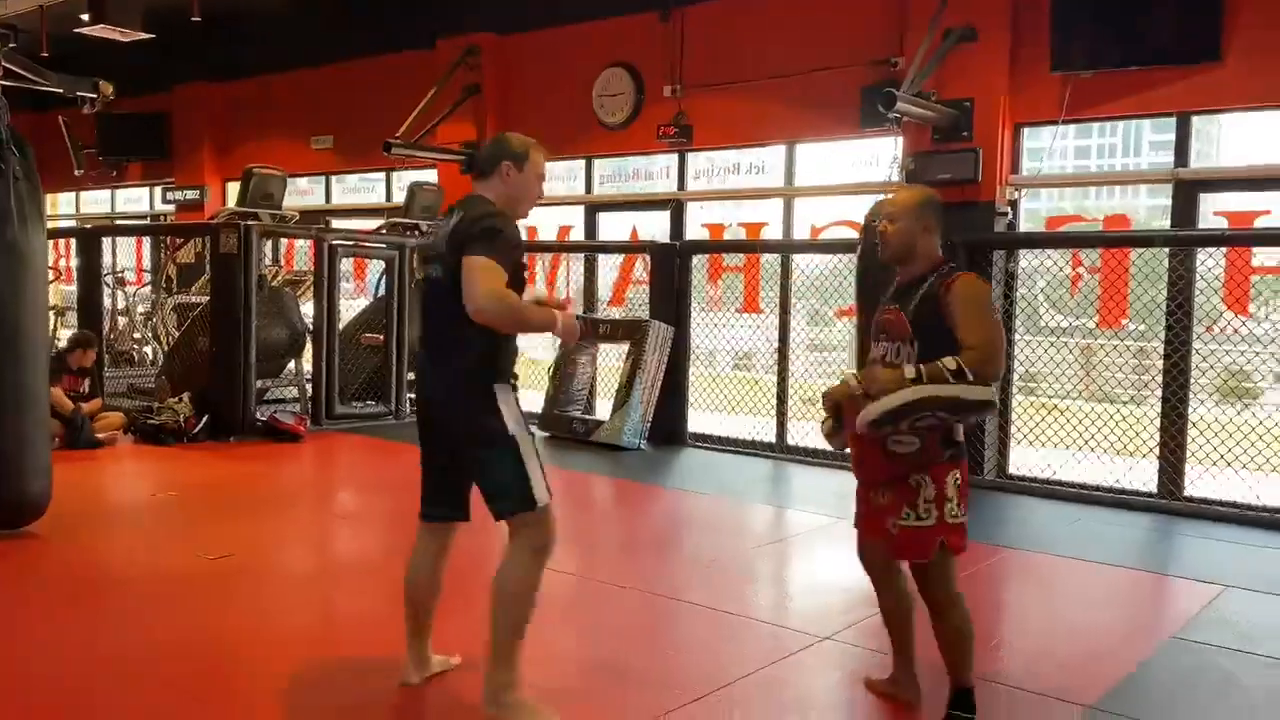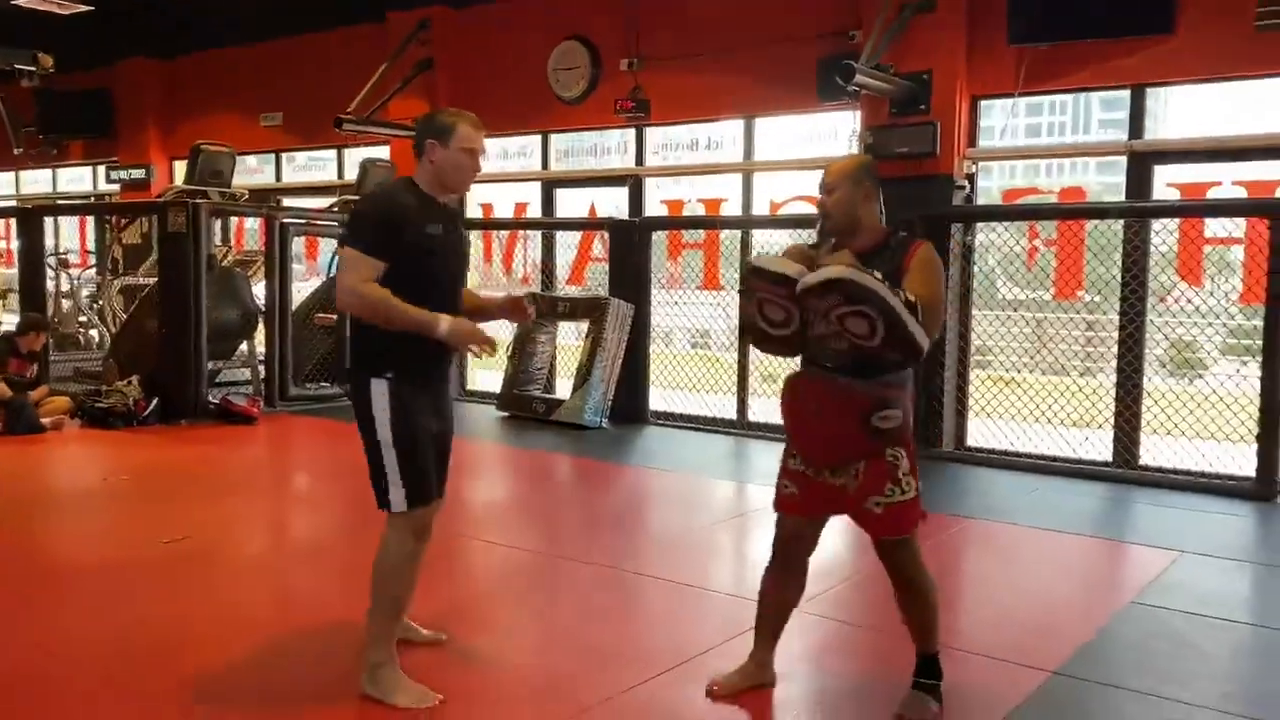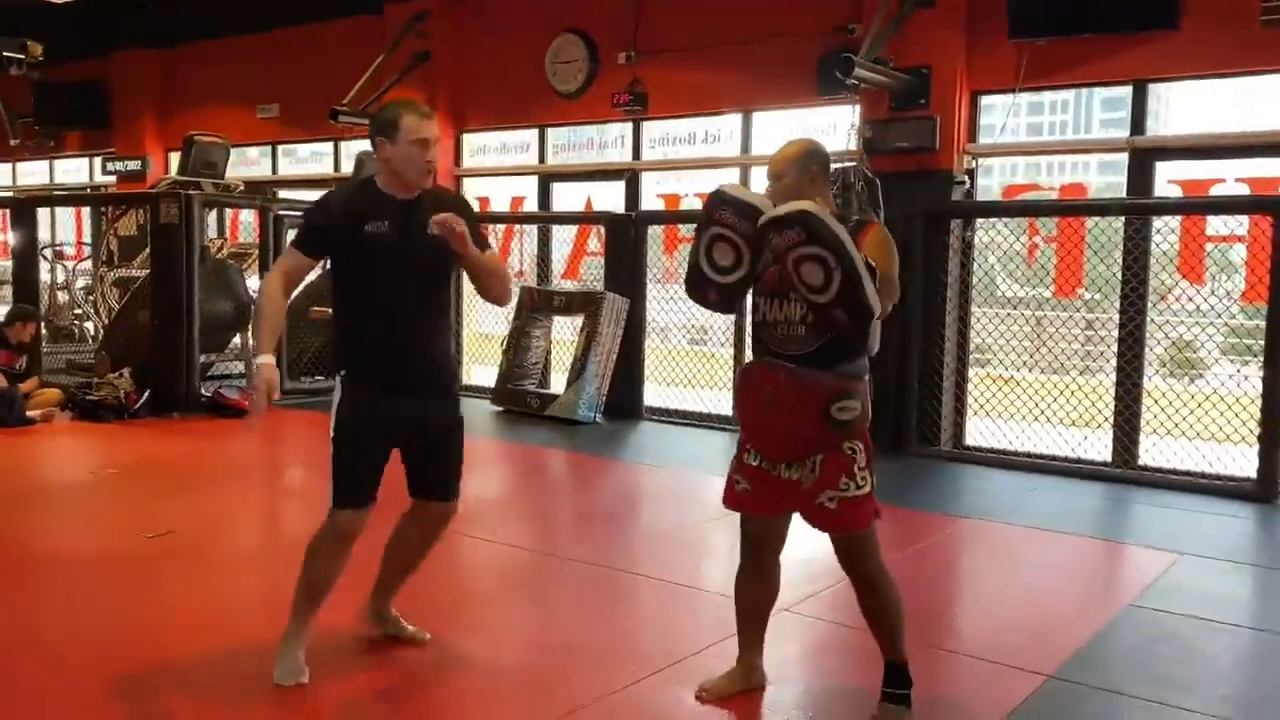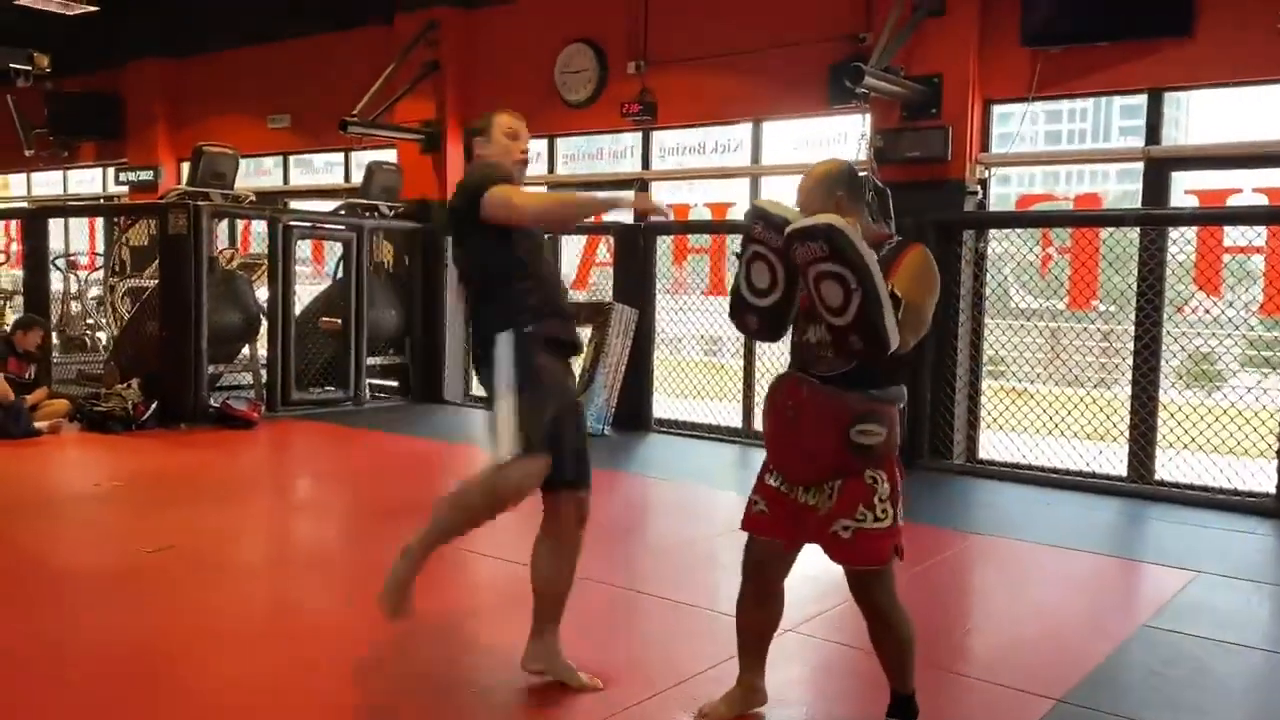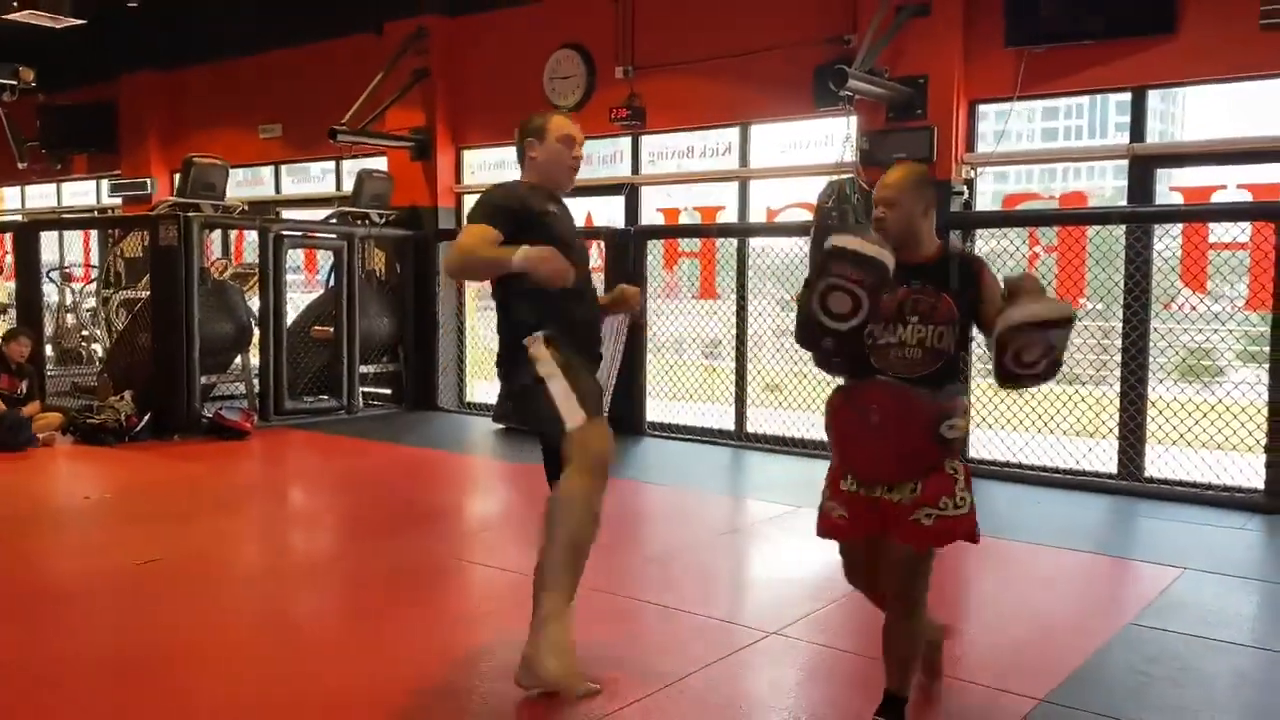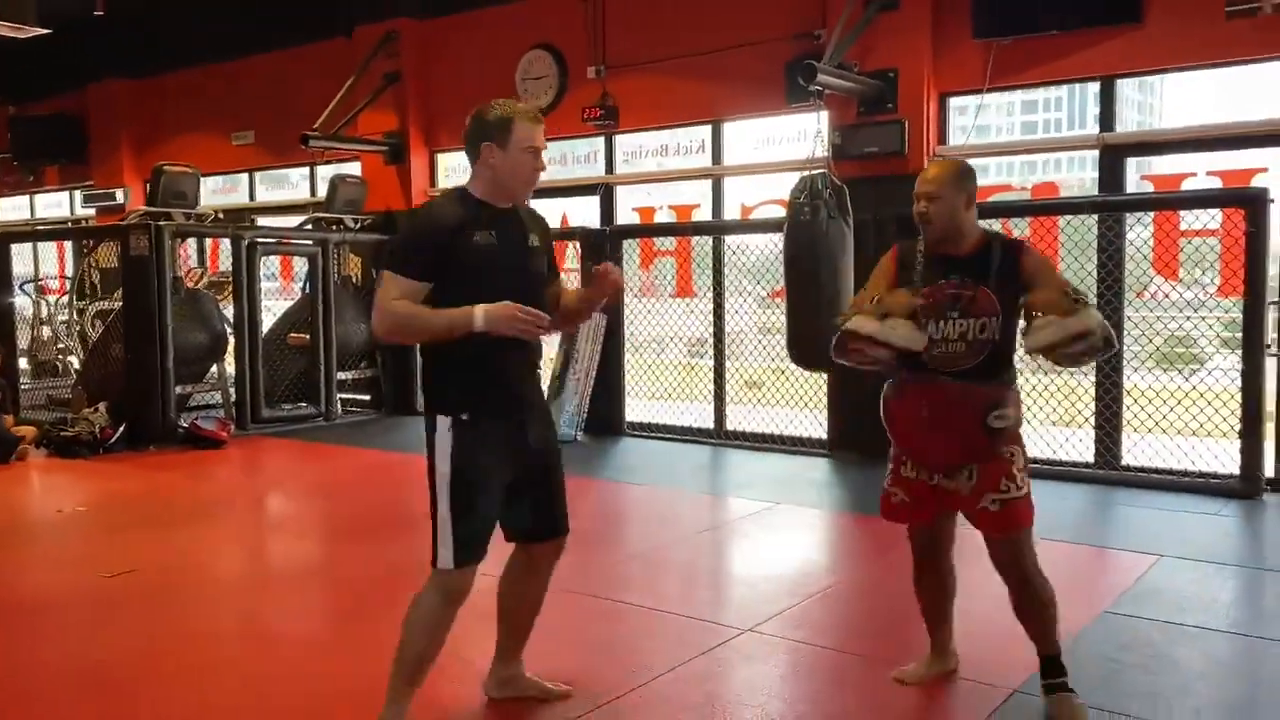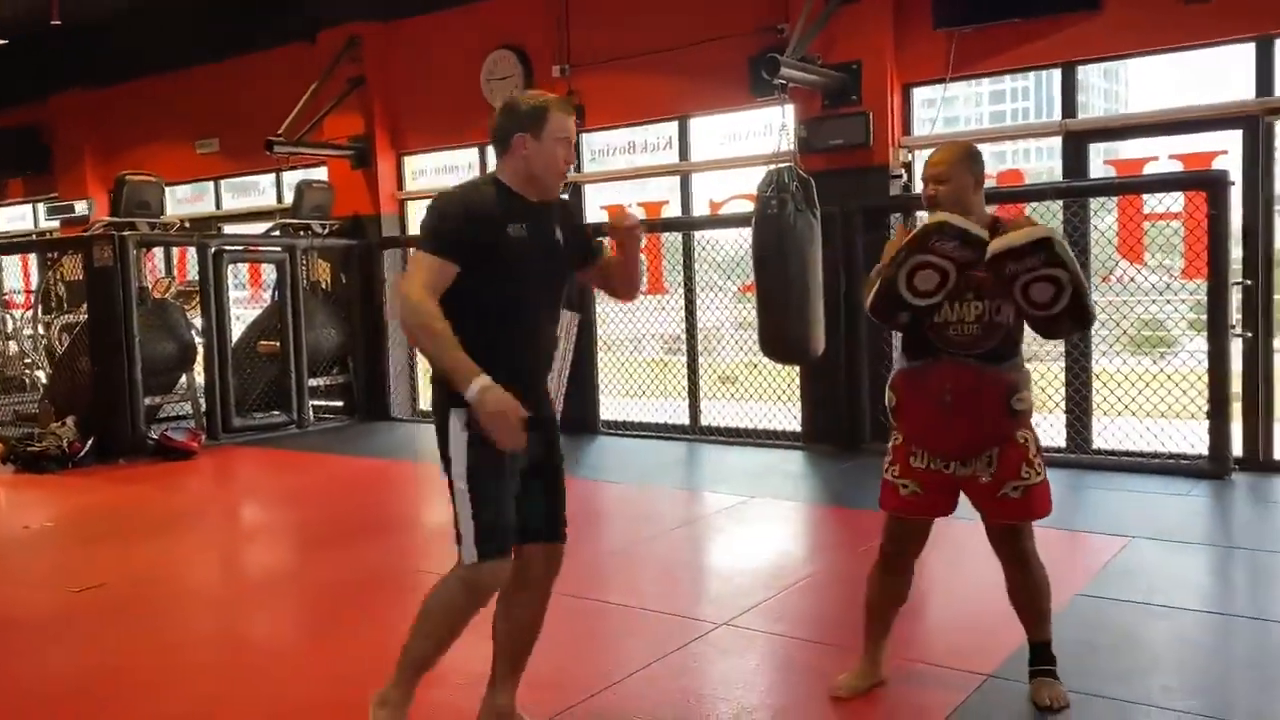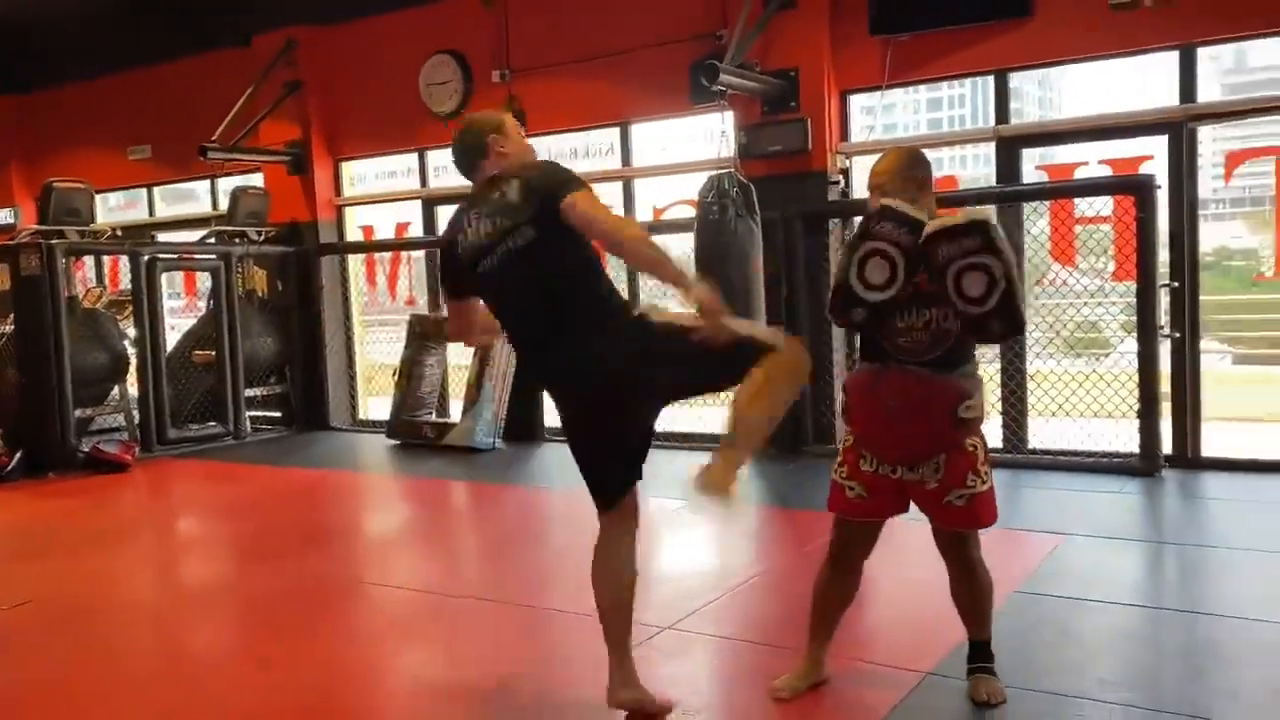
dt=0.5s
person 1, frame 1
left shoulder: (460, 221)
right shoulder: (492, 223)
right elbow: (485, 302)
left wrist: (524, 312)
right wrist: (551, 318)
left hip: (437, 390)
right hip: (477, 394)
left knee: (436, 524)
right knee: (533, 529)
left ankle: (416, 656)
person 1, frame 2
left shoulder: (448, 215)
right shoulder: (386, 207)
right elbow: (351, 294)
left wrist: (494, 307)
right wrist: (442, 325)
left hip: (428, 380)
right hip: (388, 382)
left knee: (423, 508)
right knee: (411, 517)
left ankle: (390, 617)
right ankle: (379, 666)
person 1, frame 3
left shoulder: (449, 205)
right shoulder: (340, 208)
left elbow: (500, 292)
right elbow: (279, 279)
left wrist: (470, 248)
right wrist: (266, 356)
left hip: (436, 384)
right hip: (368, 388)
left knee: (436, 510)
right knee: (347, 522)
left ankle: (380, 607)
right ankle: (294, 637)
person 1, frame 4
left shoulder: (500, 225)
right shoulder: (477, 188)
right elbow: (533, 209)
right wrist: (620, 202)
left hip: (543, 351)
right hip: (520, 345)
left knee: (570, 508)
right knee: (526, 474)
left ankle: (544, 648)
right ankle: (416, 554)
person 1, frame 5
left shoulder: (558, 213)
right shoulder: (510, 199)
right elbow: (459, 258)
left wrist: (612, 301)
right wrist: (519, 257)
left hip: (573, 361)
right hip: (543, 351)
left knee: (576, 510)
right knee: (594, 448)
left ankle: (539, 662)
right ankle: (552, 622)
person 1, frame 6
left shoulder: (532, 225)
right shoulder: (435, 223)
left elbow: (554, 311)
right elbow: (385, 320)
left wrist: (593, 294)
right wrist: (479, 316)
left hip: (528, 414)
right hip: (464, 421)
left knee: (543, 545)
right knee: (455, 576)
person 1, frame 7
left shoulder: (560, 212)
right shoulder: (466, 209)
left elbow: (623, 287)
right elbow: (415, 302)
left wrist: (626, 246)
right wrist: (478, 389)
left hip: (530, 410)
right hip: (474, 411)
left knee: (541, 557)
right knee: (486, 568)
person 1, frame 8
left shoulder: (455, 235)
right shoulder: (543, 182)
left elbow: (463, 325)
right elbow: (608, 229)
right wrist: (689, 284)
left hip: (572, 385)
right hip: (624, 350)
left knee: (619, 520)
right knee: (787, 355)
right ankle: (729, 461)
person 2, frame 1
left shoulder: (958, 288)
right shoulder: (897, 289)
left elbow: (987, 364)
left wrist: (906, 378)
right wrist: (859, 387)
left hip: (925, 461)
right hip: (883, 455)
left knee: (935, 583)
right knee: (880, 563)
right ankle: (904, 677)
person 2, frame 2
left shoulder: (913, 255)
right shoulder: (822, 255)
left elbow: (922, 330)
right elbow: (778, 337)
left wrist: (862, 279)
right wrist: (780, 283)
left hip: (876, 433)
right hip: (814, 426)
left knee: (900, 556)
right knee: (788, 546)
right ankle: (760, 662)
person 2, frame 3
left shoulder: (865, 236)
right shoulder: (768, 237)
left elbow: (874, 303)
right elbow: (712, 292)
left wrist: (821, 235)
right wrist: (728, 232)
left hip: (832, 422)
right hip: (769, 418)
left knee: (860, 557)
right knee: (757, 544)
right ankle: (749, 664)
person 2, frame 4
left shoulder: (909, 260)
right shoulder: (811, 254)
left elbow: (895, 336)
right elbow: (757, 322)
left wrist: (852, 260)
right wrist: (766, 250)
left hip: (860, 450)
right hip: (796, 440)
left knee: (873, 588)
right knee: (760, 567)
person 2, frame 5
left shoulder: (969, 273)
left wrist: (1027, 305)
left hip: (931, 449)
right hip: (864, 443)
left knee: (905, 582)
right knee: (862, 569)
right ankle: (927, 633)
person 2, frame 6
left shoulder: (1015, 259)
right shoulder: (900, 261)
left elbow: (1080, 318)
right elbow: (849, 335)
left wrist: (1060, 309)
right wrist: (882, 313)
left hip: (987, 436)
right hip: (918, 432)
left knee: (1016, 563)
right knee: (928, 552)
right ankle: (941, 653)
person 2, frame 7
left shoulder: (1014, 239)
right shoulder: (912, 240)
left elbow: (1068, 317)
right elbow: (881, 305)
left wrist: (1039, 249)
right wrist: (931, 247)
left hip: (997, 418)
right hip: (923, 417)
left knee: (1016, 545)
right knee: (897, 545)
left ankle: (1043, 664)
right ankle: (870, 662)
person 2, frame 8
right shoulder: (870, 241)
left elbow: (1002, 322)
right elbow: (845, 309)
left wrist: (980, 242)
right wrist: (883, 233)
left hip: (947, 420)
right hip: (873, 418)
left knee: (961, 548)
right knee: (846, 546)
left ankle: (981, 660)
right ankle: (813, 661)
